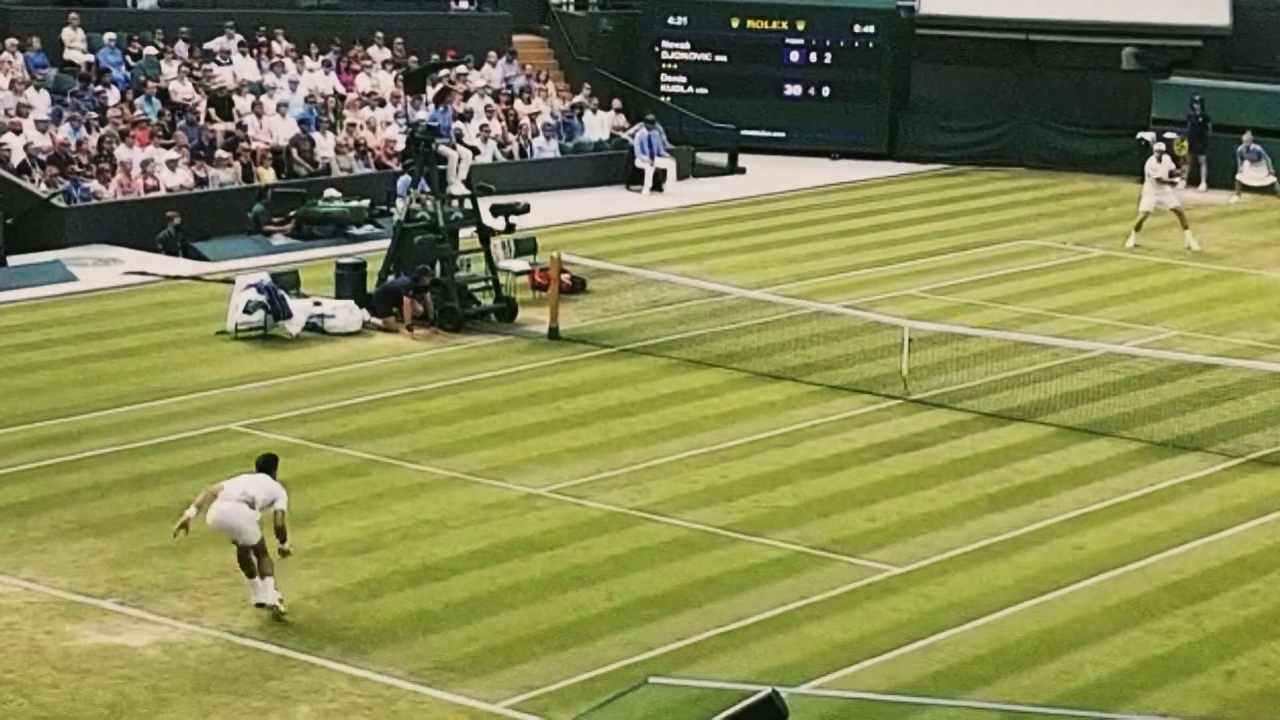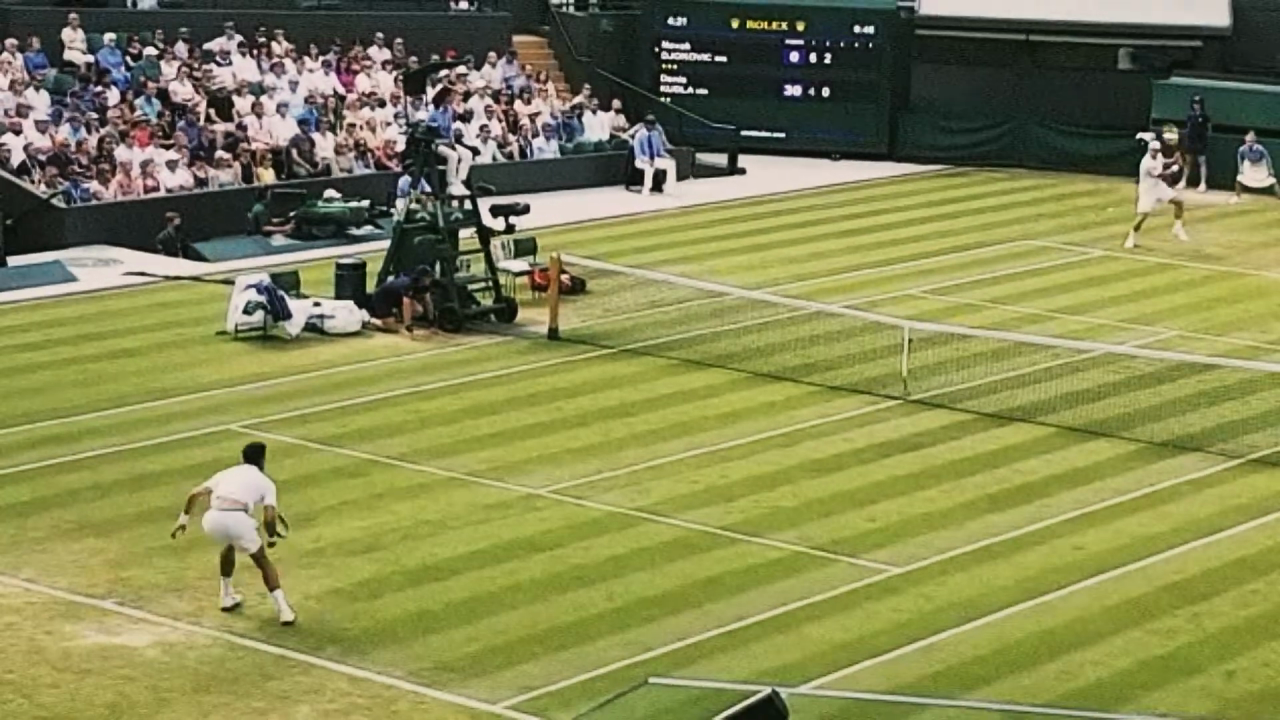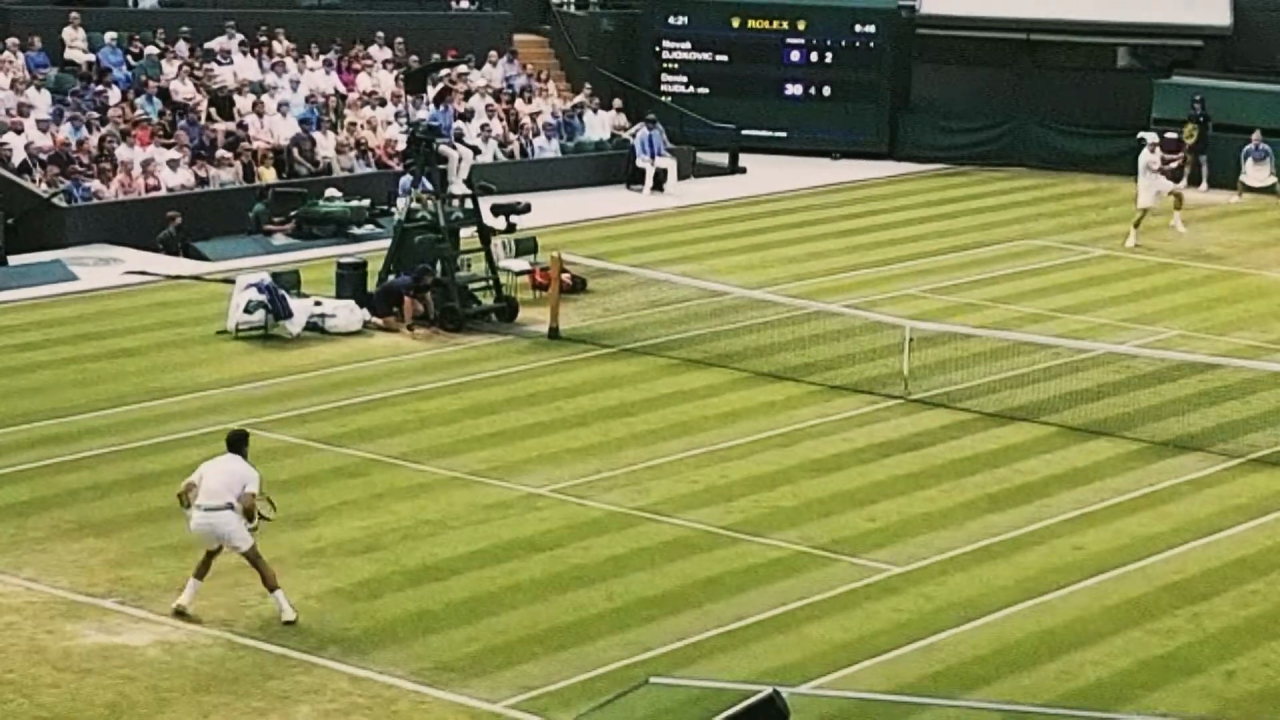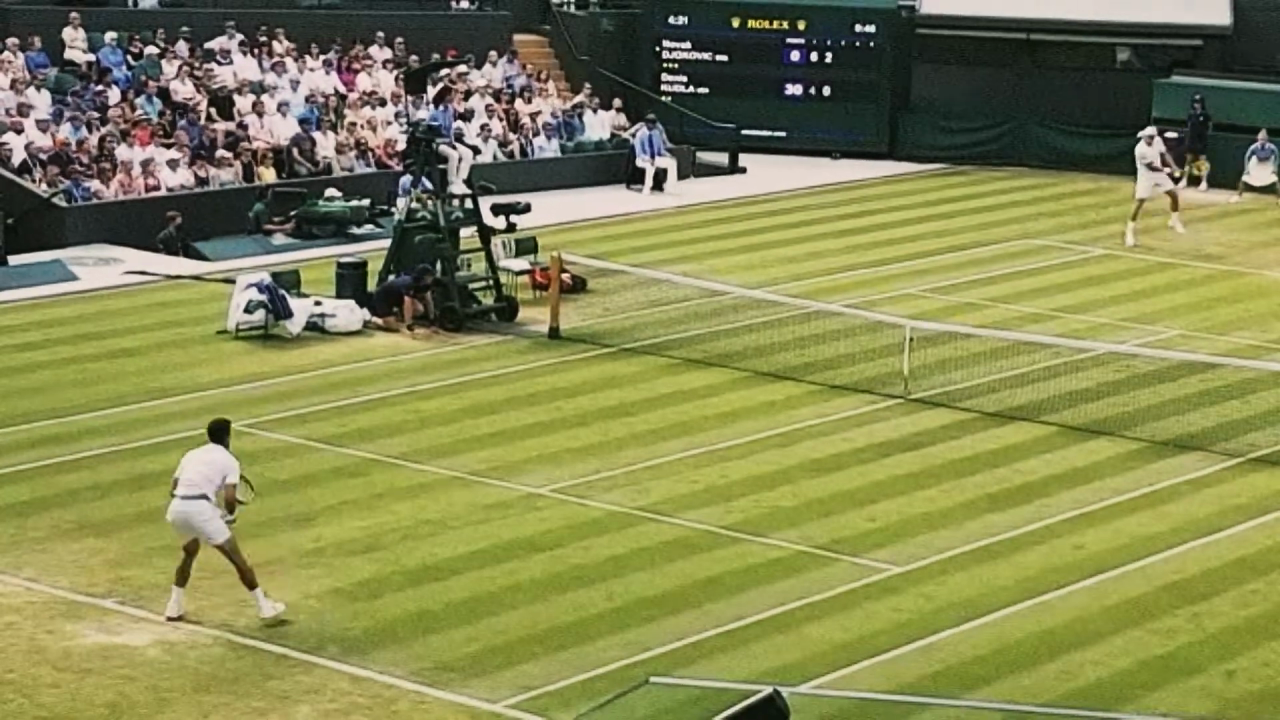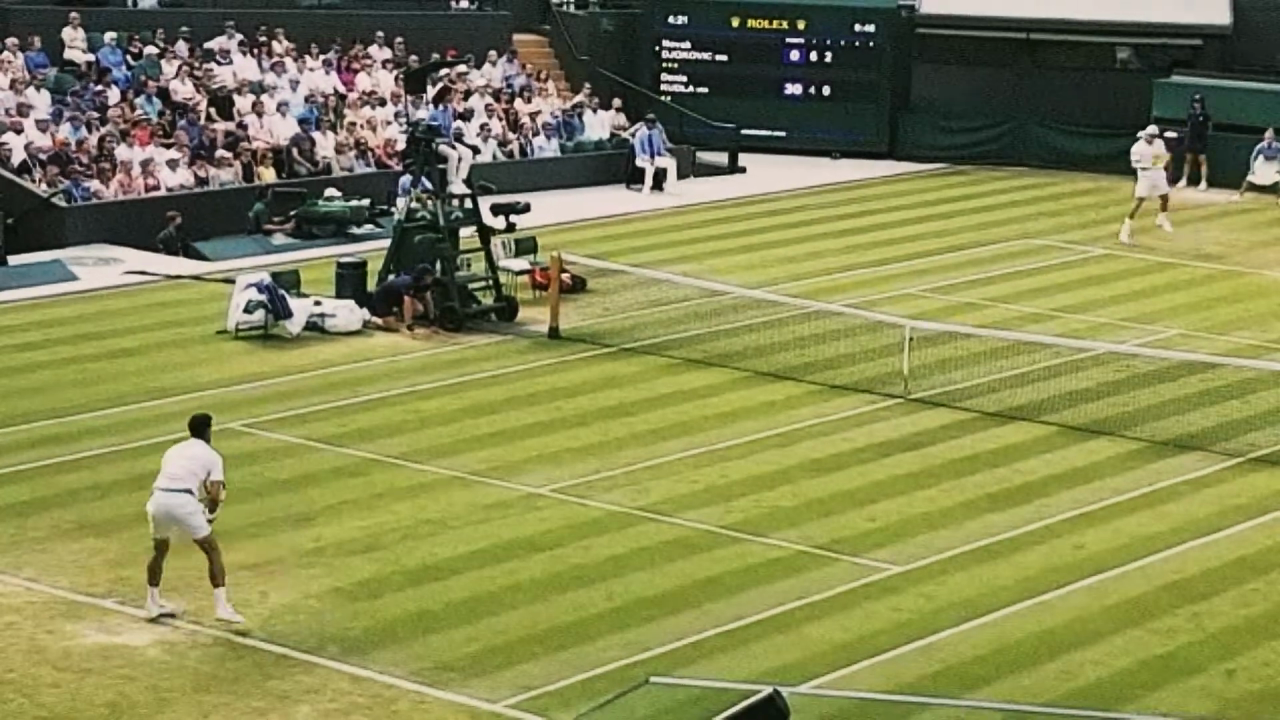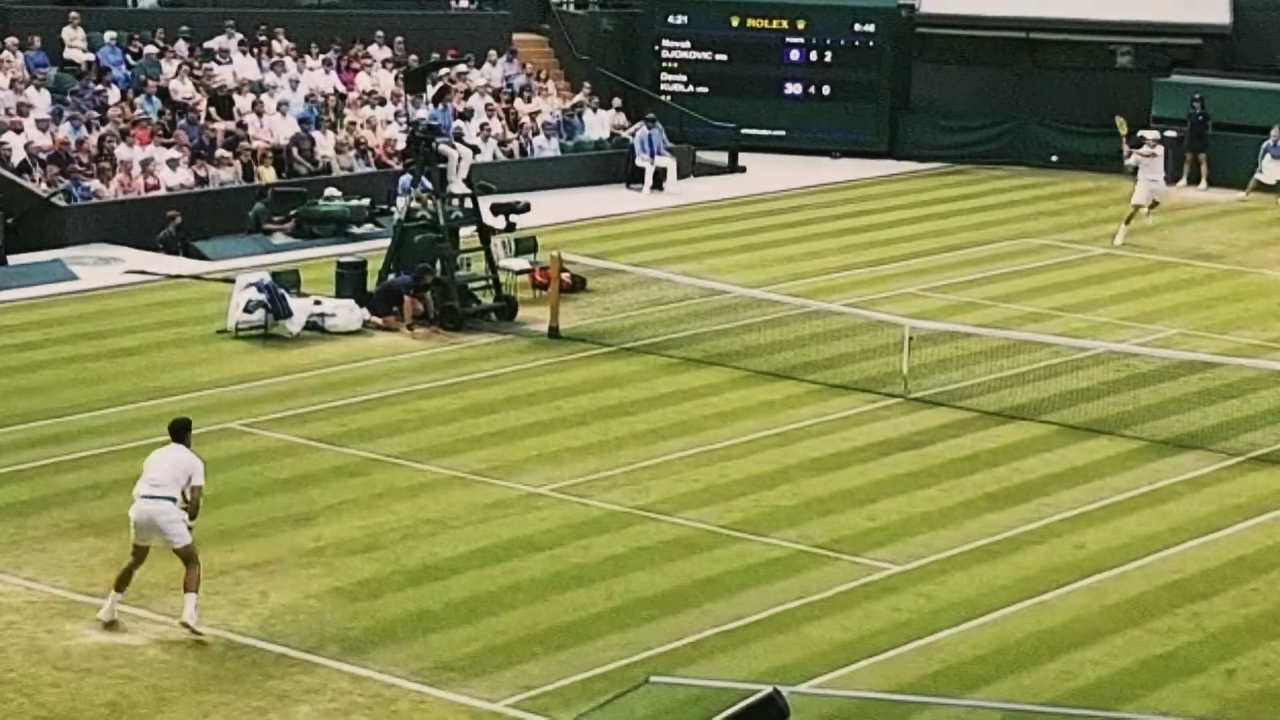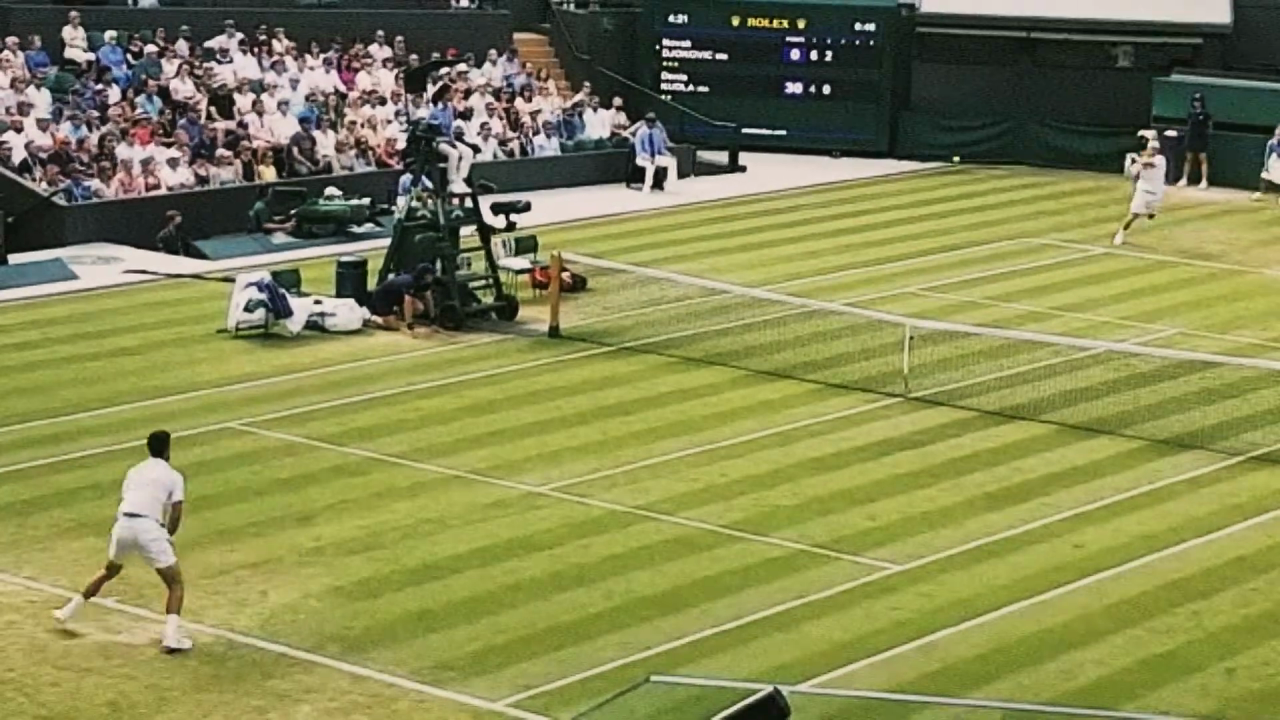
dt=0.1s
person 1, frame 1
left shoulder: (241, 479)
right shoulder: (278, 489)
left elbow: (210, 491)
right elbow: (279, 524)
left wrist: (190, 513)
right wrist: (284, 545)
left hip: (216, 512)
right hip: (240, 514)
left knee: (244, 546)
right knee: (262, 554)
left ankle: (260, 593)
right ankle: (270, 596)
person 1, frame 2
left shoulder: (226, 474)
right shoulder: (266, 483)
left elbow: (194, 495)
right elbow: (270, 519)
left wrist: (183, 519)
right wrist: (272, 537)
left hip: (213, 519)
right hip: (237, 520)
left knee: (230, 546)
right knee: (262, 562)
left ankle: (227, 596)
right ankle: (283, 609)
person 1, frame 3
left shoulder: (208, 465)
right shoulder: (249, 472)
left elbow: (182, 492)
right elbow: (248, 506)
left wrist: (190, 511)
right wrist: (252, 523)
left hip: (199, 521)
right hip: (224, 519)
left knee: (211, 553)
right knee: (258, 562)
left ankle: (185, 600)
right ankle: (285, 609)
person 1, frame 4
left shoulder: (190, 455)
right shoulder: (229, 462)
left elbow: (173, 488)
right elbow: (229, 496)
right wrist: (230, 516)
left hip: (176, 509)
right hip: (200, 510)
left knee: (190, 552)
right knee: (236, 558)
left ankle: (174, 607)
right ankle: (264, 605)
person 1, frame 5
left shoulder: (173, 450)
right shoulder: (212, 457)
right elbow: (214, 494)
right wrist: (210, 515)
left hip: (159, 500)
right hip: (184, 504)
left knee: (160, 551)
right knee: (213, 553)
left ankle: (153, 604)
right ankle: (222, 607)
person 1, frame 6
left shoulder: (154, 456)
right shoulder: (194, 462)
right elbow: (196, 500)
right wrist: (189, 522)
left hip: (141, 509)
right hip: (166, 511)
left knee: (137, 560)
right knee: (192, 564)
left ankle: (109, 609)
right ankle: (189, 614)
person 1, frame 7
left shoulder: (133, 471)
right shoulder: (175, 477)
right elbow: (177, 514)
right wrist: (167, 537)
left hip: (123, 527)
right hip: (149, 532)
left knee: (108, 573)
right knee: (176, 584)
left ankle: (68, 612)
right ankle: (172, 636)
